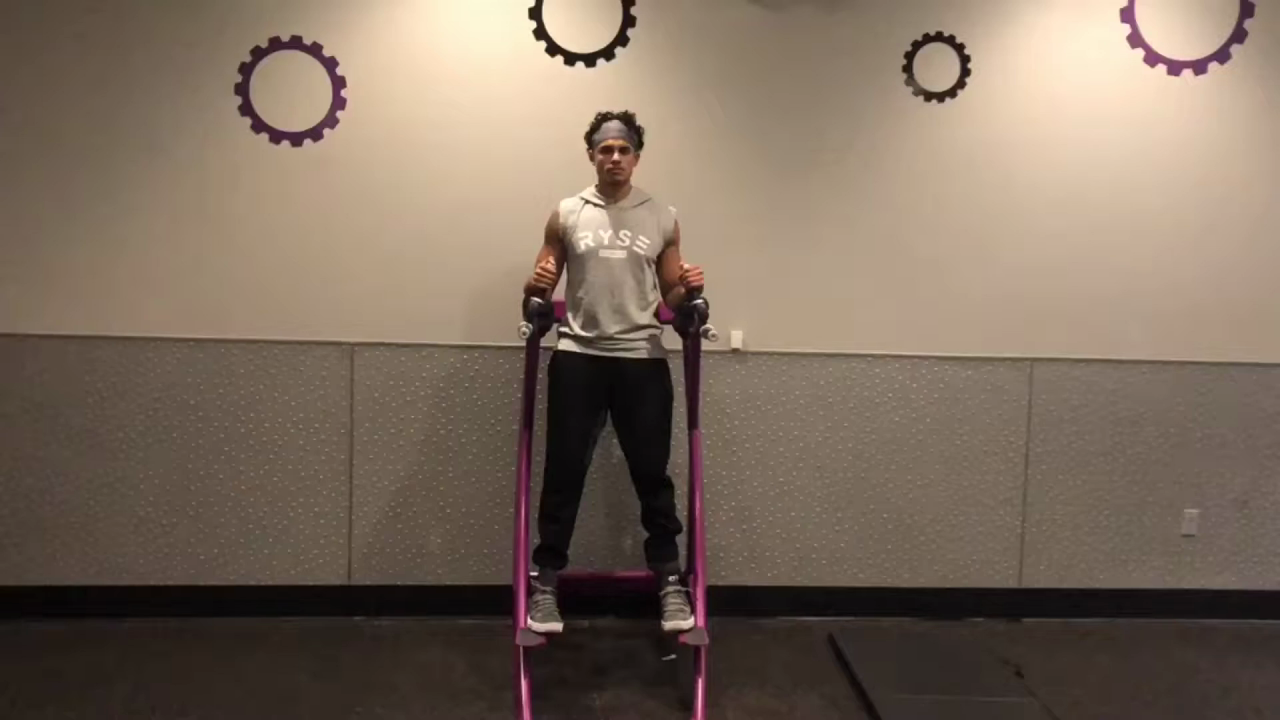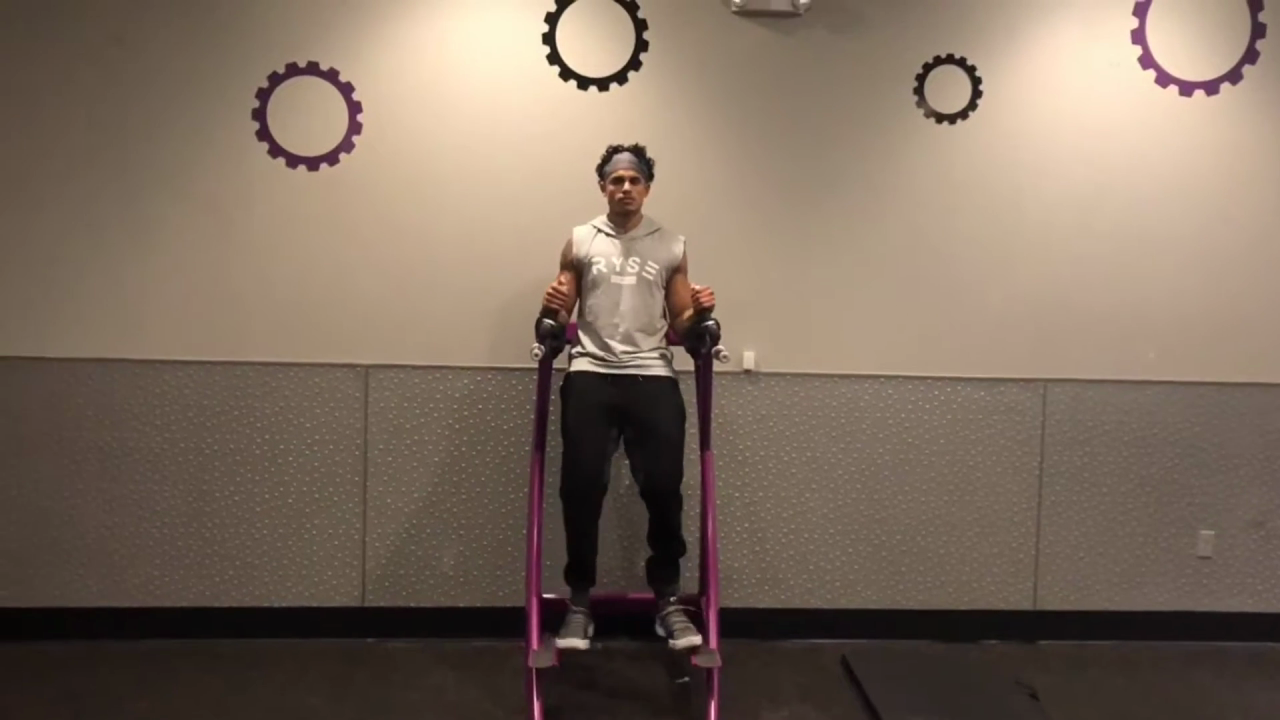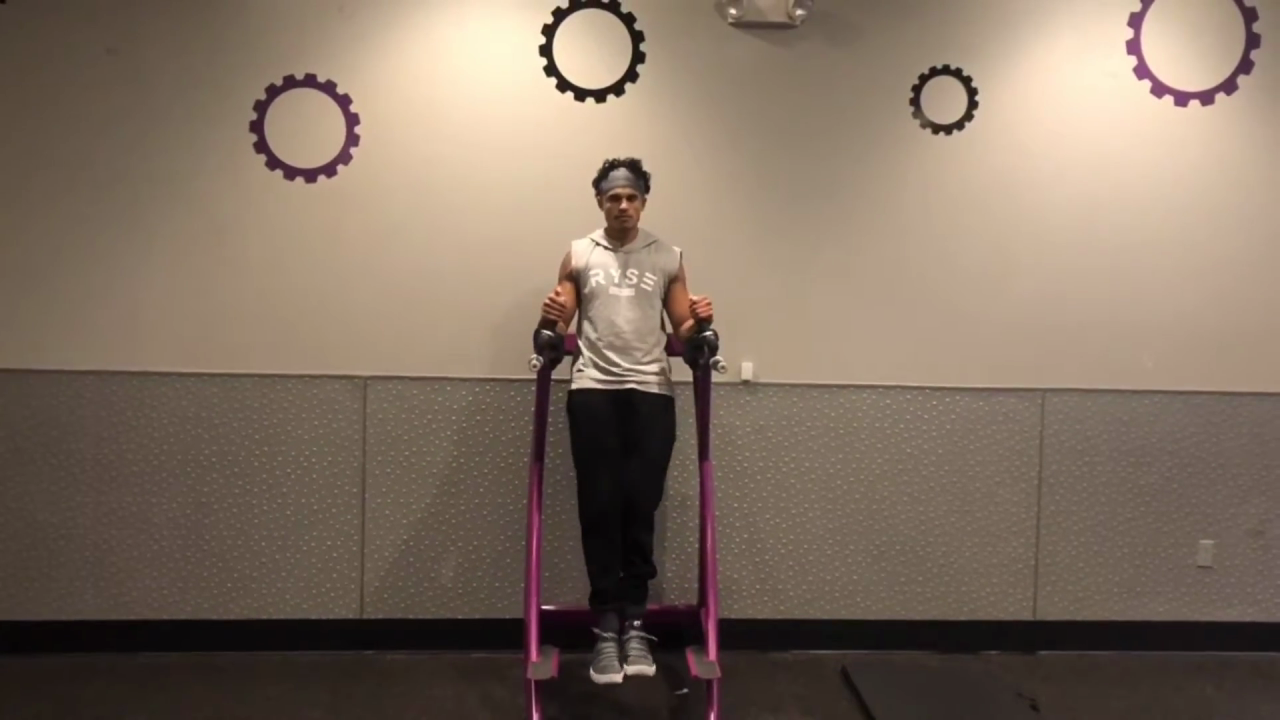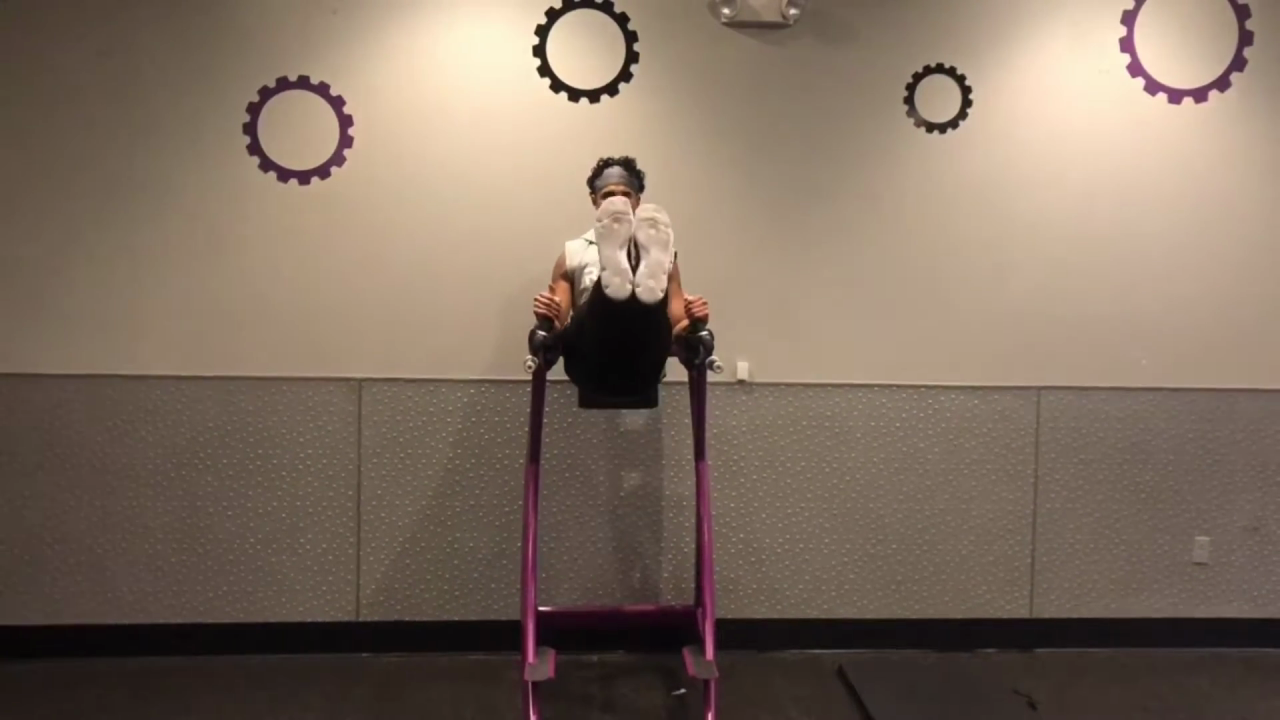
dt=1s
person 1, frame 1
left shoulder: (662, 218)
right shoulder: (566, 215)
left elbow: (671, 297)
right elbow: (543, 284)
left wrist: (689, 287)
right wrist: (535, 287)
left hip: (642, 359)
right hip: (578, 357)
left knee: (652, 473)
right knee: (564, 472)
left ankle: (669, 581)
right ankle: (546, 582)
person 1, frame 2
left shoulder: (671, 246)
right shoulder: (580, 242)
left elbow: (678, 324)
right elbow: (561, 318)
left wrist: (700, 311)
right wrist: (552, 308)
left hip: (652, 375)
right hip: (591, 374)
left knee: (662, 486)
right knee: (582, 486)
left ankle: (669, 599)
right ankle: (579, 602)
person 1, frame 3
left shoulder: (668, 257)
right shoulder: (579, 254)
left elbow: (682, 332)
right elbow: (558, 329)
left wrist: (699, 321)
right wrist: (550, 320)
left hip: (650, 389)
right hip: (593, 387)
left knee: (640, 505)
right knee: (600, 506)
left ankle: (633, 621)
right ankle: (607, 625)
person 1, frame 4
left shoulder: (662, 254)
right shoulder: (572, 254)
left elbow: (676, 328)
right elbow: (554, 329)
left wrist: (693, 320)
right wrist: (548, 317)
left hip: (641, 368)
right hip: (591, 366)
left ankle: (648, 282)
